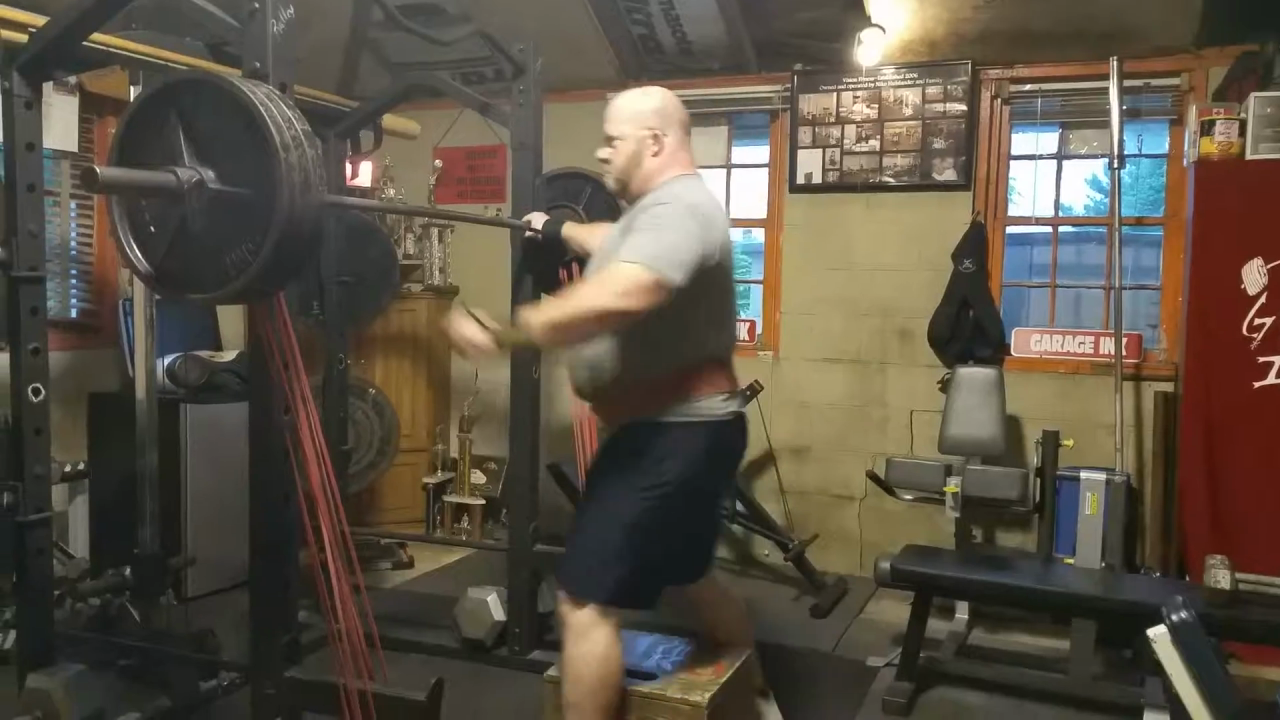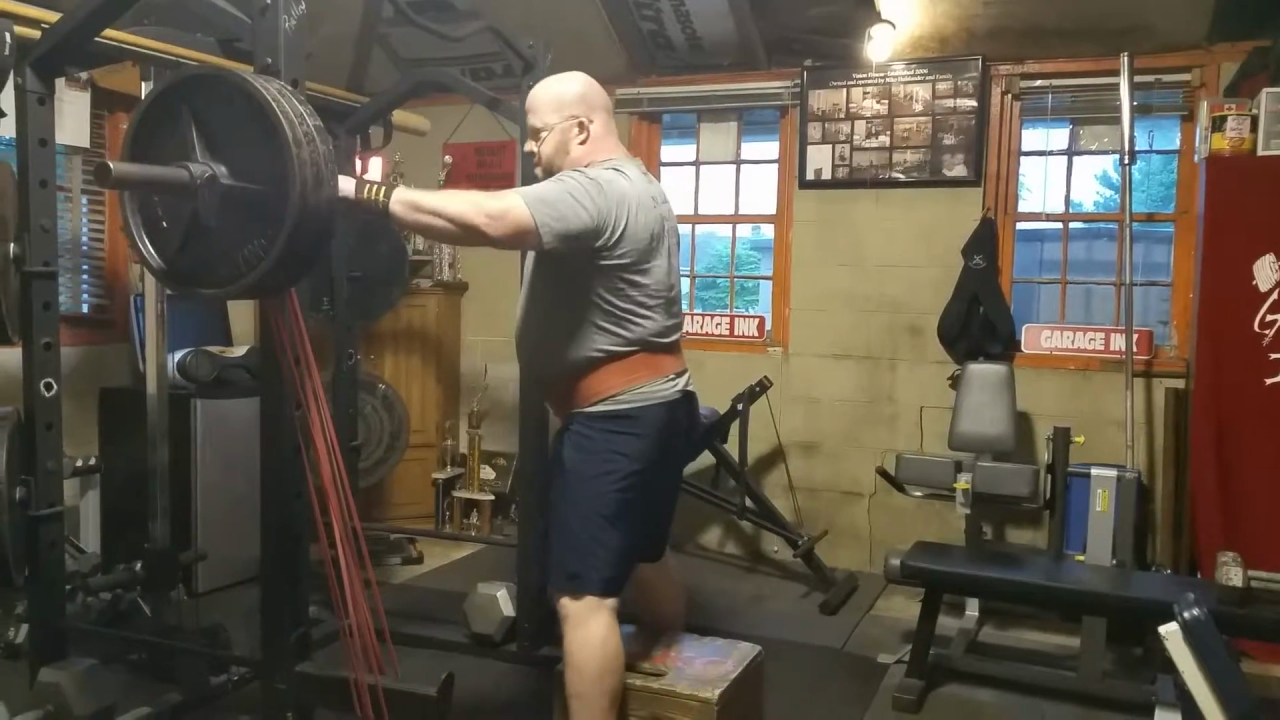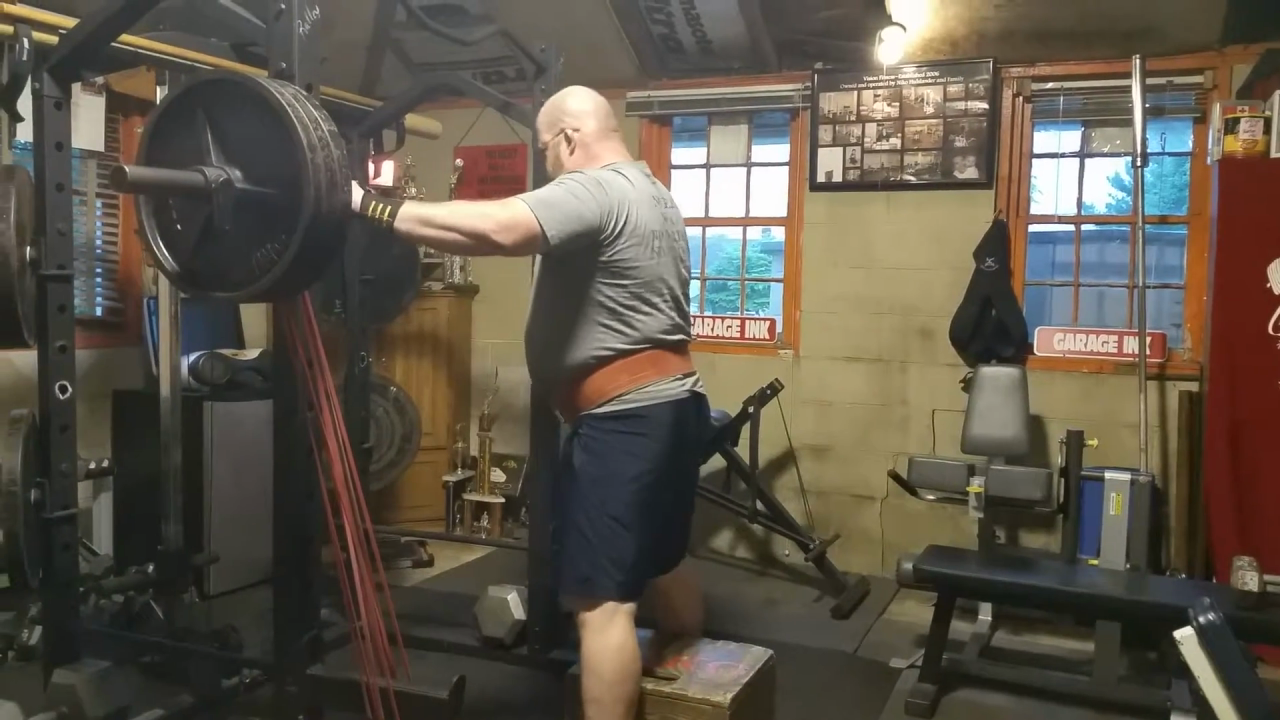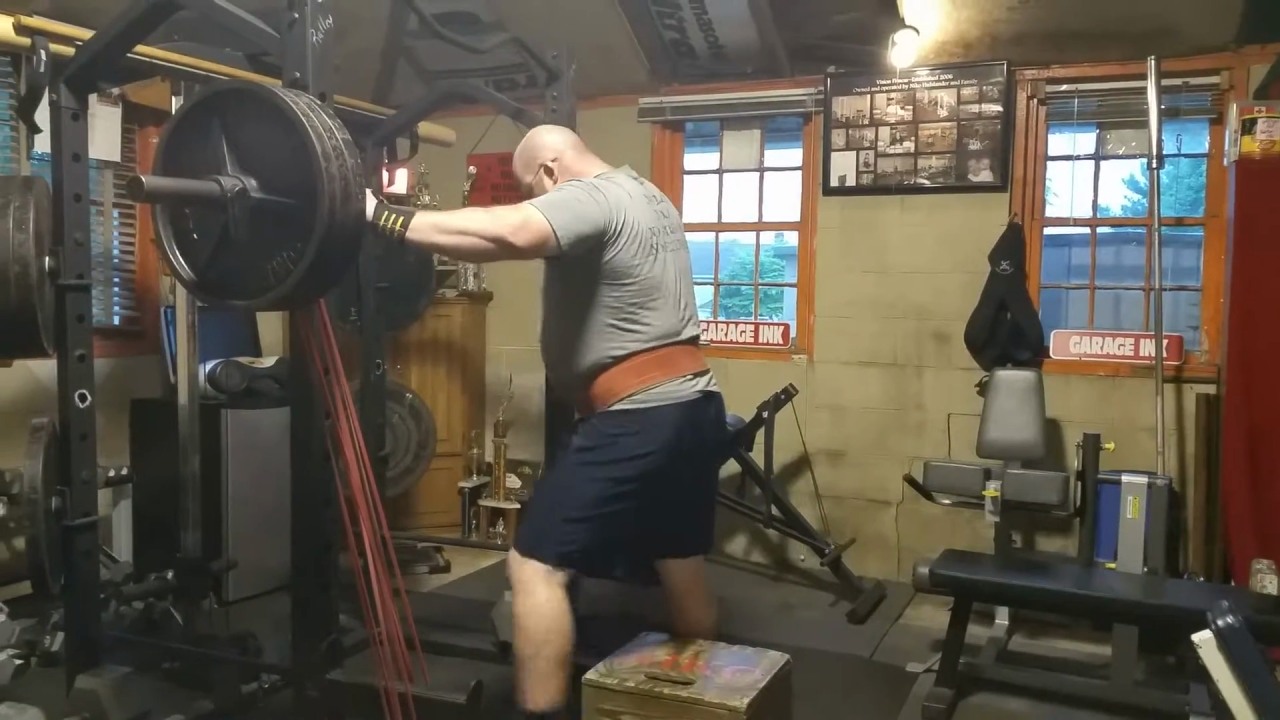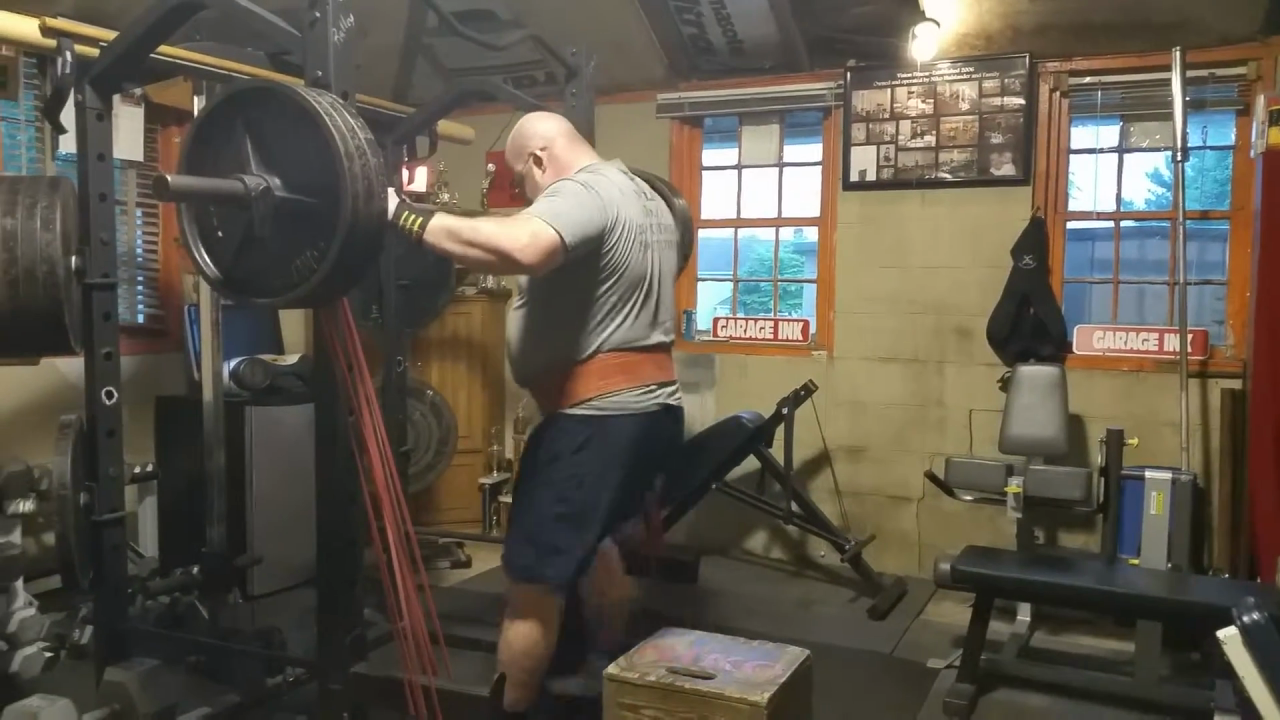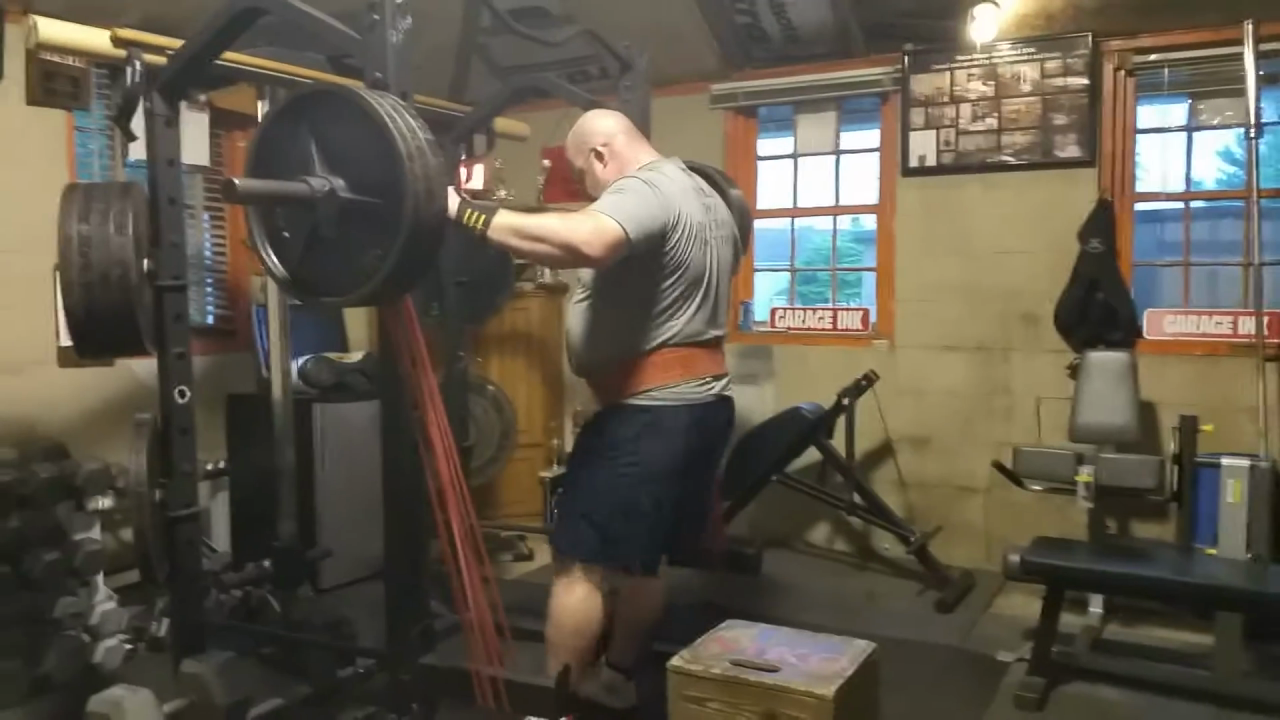
dt=0.5s
person 1, frame 1
left shoulder: (678, 210)
right shoulder: (666, 208)
left elbow: (620, 295)
right elbow: (610, 245)
left wrist: (504, 329)
right wrist: (554, 228)
left hip: (668, 434)
right hip: (690, 427)
left knee: (588, 603)
right knee: (685, 570)
person 1, frame 2
left shoulder: (596, 192)
right shoulder: (632, 186)
left elbow: (487, 219)
left wrist: (366, 193)
left hip: (617, 417)
right hip: (652, 406)
left knee: (583, 593)
right knee: (640, 556)
person 1, frame 3
left shoulder: (596, 190)
right shoulder: (649, 193)
left elbow: (495, 228)
left wrist: (372, 206)
left hip: (626, 419)
right hip: (671, 405)
left knee: (602, 601)
right knee: (661, 565)
person 1, frame 4
left shoulder: (592, 198)
right shoulder: (646, 197)
left elbow: (508, 231)
left wrist: (388, 218)
left hip: (639, 418)
right hip: (692, 405)
left knee: (535, 563)
right knee: (681, 563)
person 1, frame 5
left shoulder: (581, 194)
right shoulder: (643, 197)
left elbow: (518, 247)
left wrist: (408, 216)
left hip: (597, 416)
right hip: (652, 407)
left knee: (534, 576)
right knee: (586, 541)
person 1, frame 6
left shoulder: (645, 192)
right shoulder: (702, 195)
left elbow: (584, 241)
left wrist: (471, 213)
left hip: (653, 409)
right hip: (700, 402)
left knee: (580, 561)
right knee: (642, 551)
right ankle: (616, 678)
